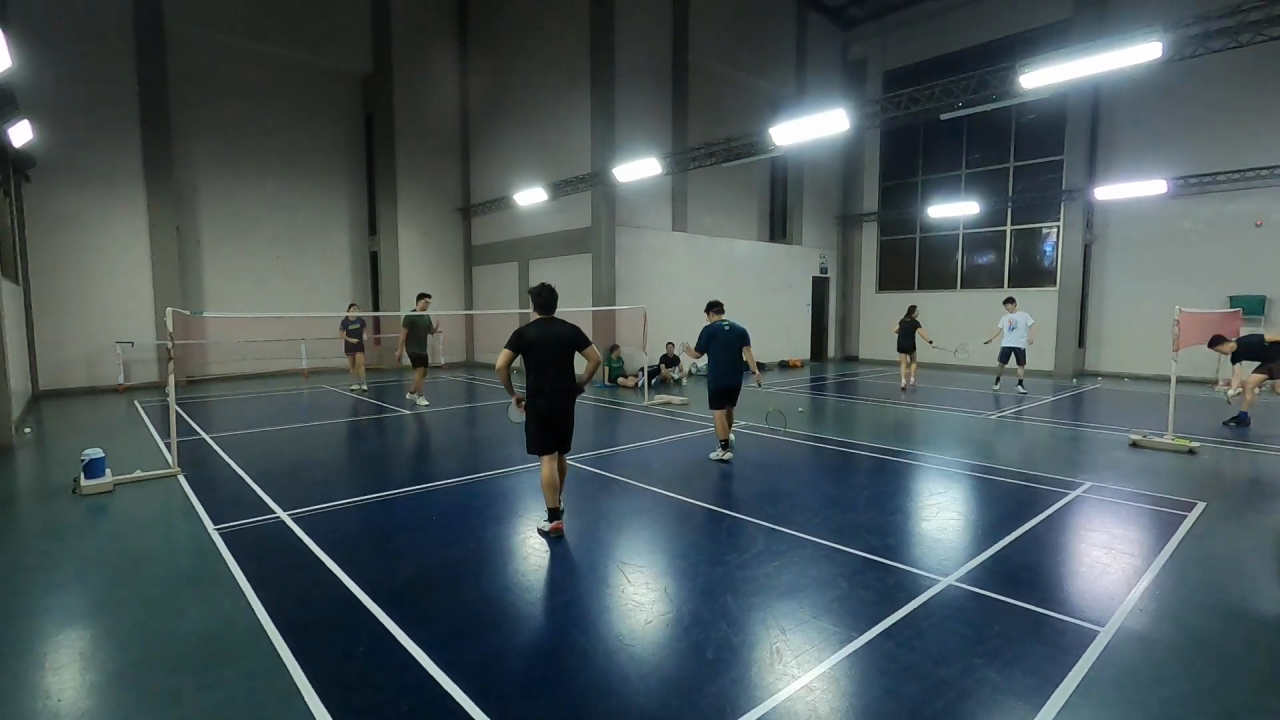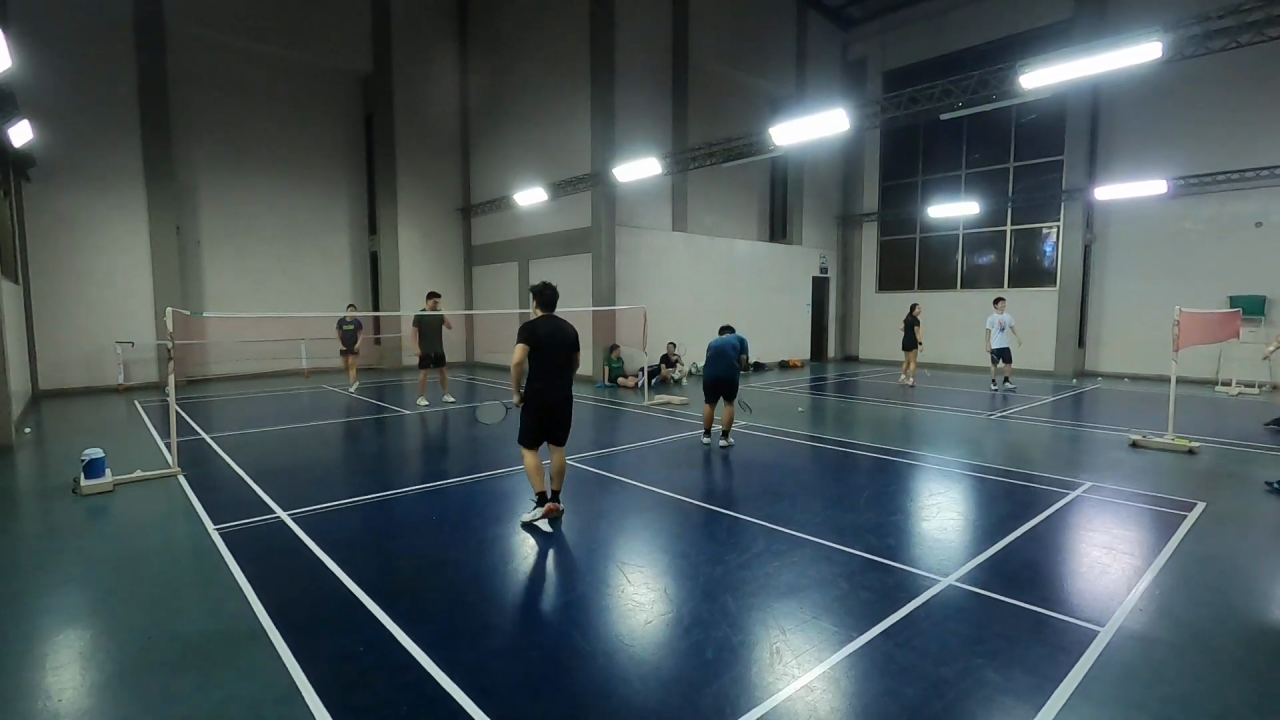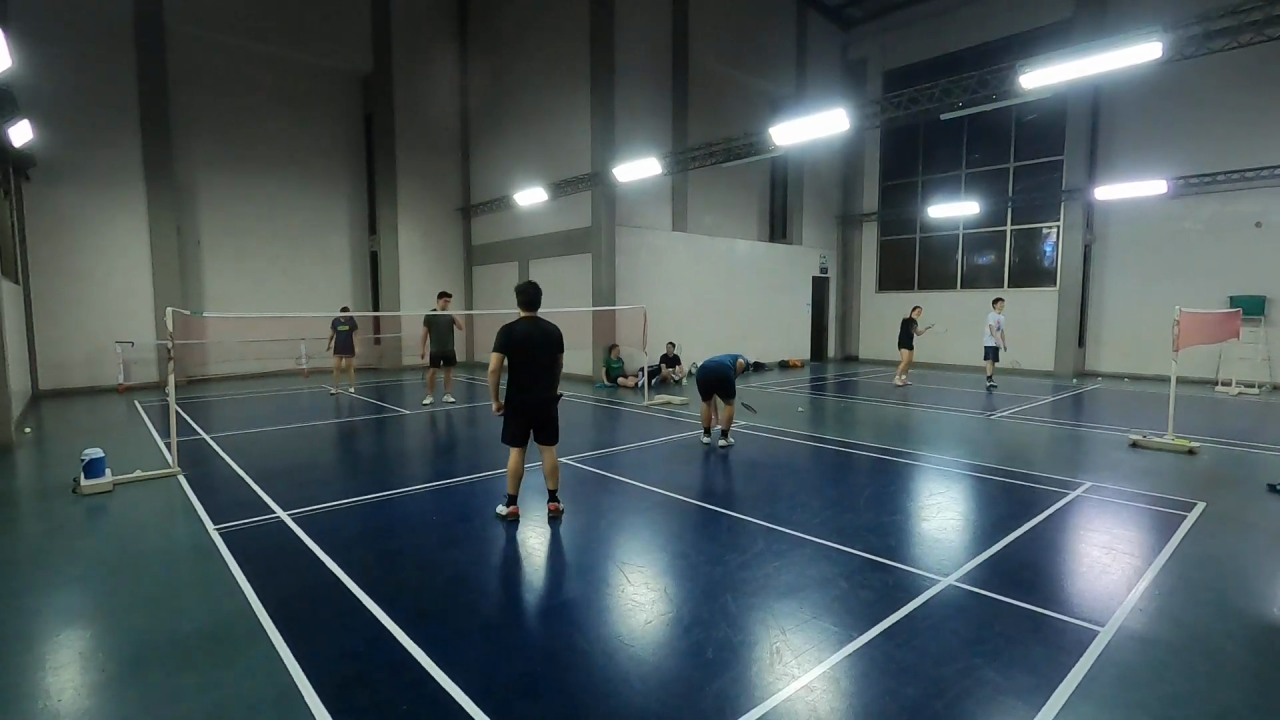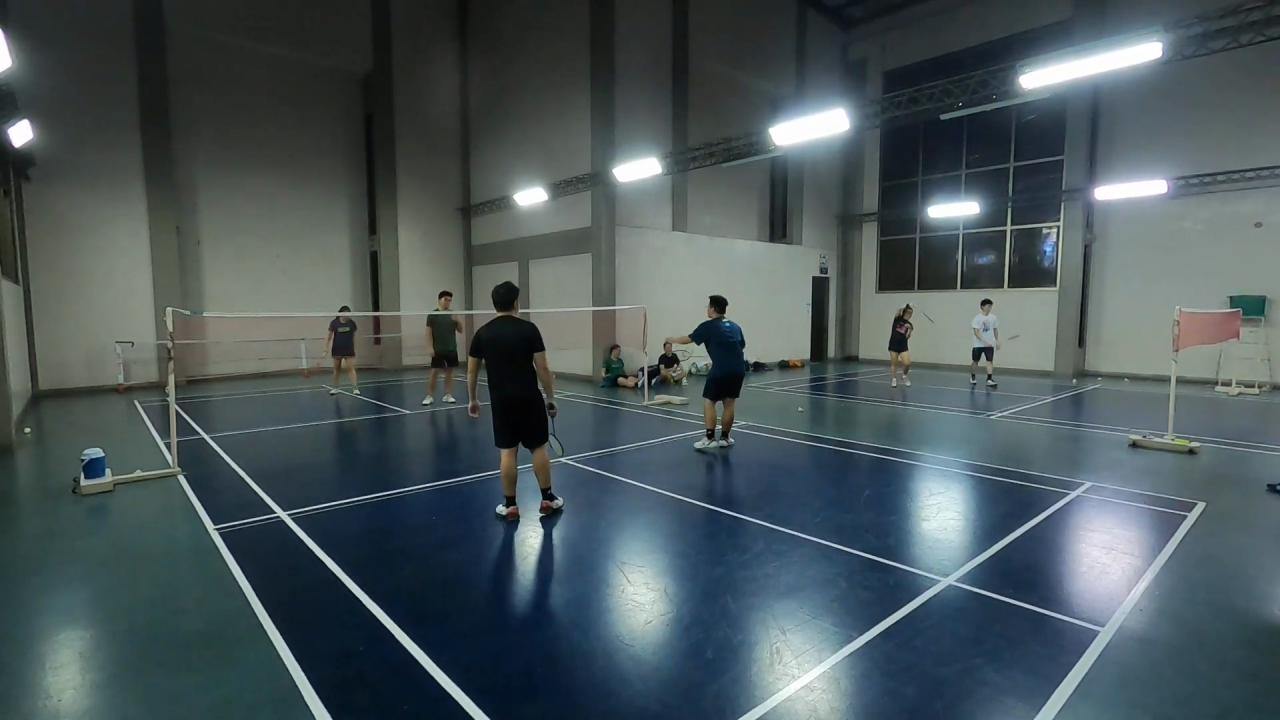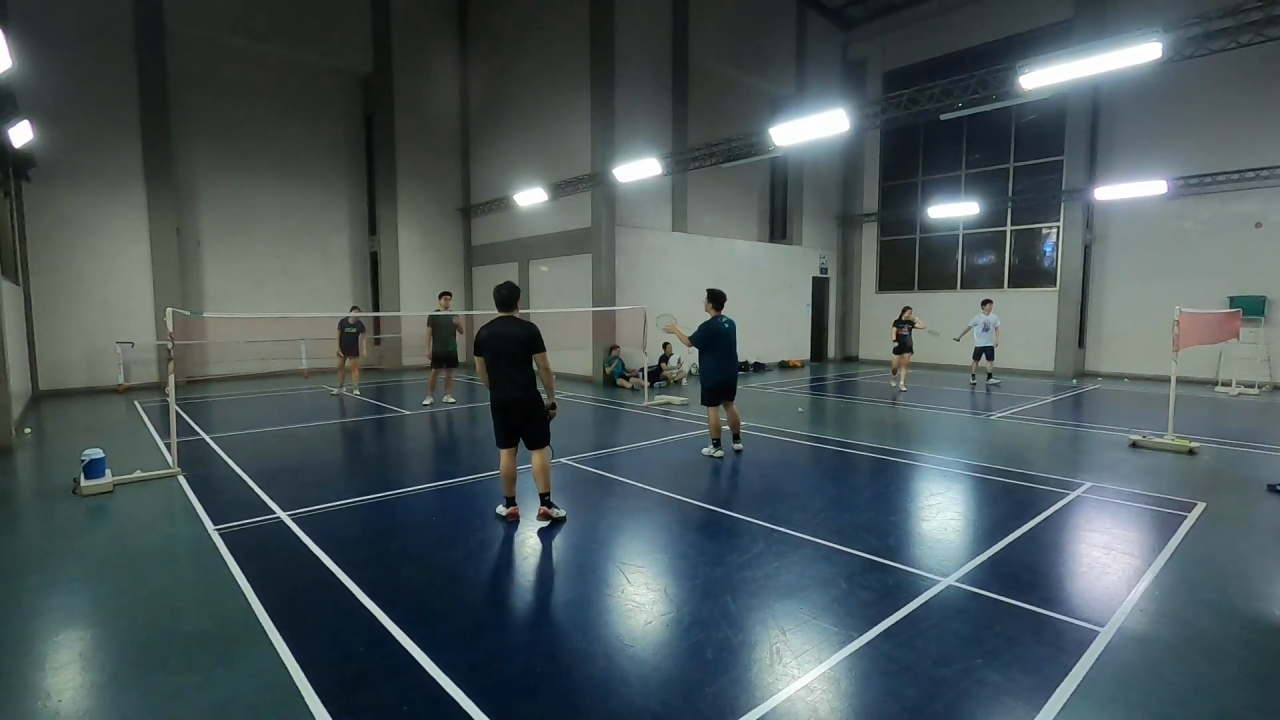
dt=0.5s
person 1, frame 1
left shoulder: (523, 333)
right shoulder: (571, 330)
left elbow: (501, 366)
right elbow: (596, 359)
left wrist: (512, 394)
right wrist: (580, 384)
left hip: (539, 404)
right hip: (565, 402)
left knee: (547, 460)
right knee: (560, 456)
left ankle: (554, 518)
right ankle: (556, 502)
person 1, frame 2
left shoulder: (530, 328)
right shoulder: (569, 329)
left elbow: (517, 361)
right elbow: (575, 364)
left wrist: (516, 392)
left hip: (537, 399)
right hip: (563, 398)
left knee: (529, 449)
right knee: (557, 449)
left ankle: (542, 502)
right ankle: (555, 502)
person 1, frame 3
left shoulder: (508, 331)
right shoulder: (553, 330)
left elbow: (494, 369)
right elbow: (558, 366)
left wrist: (495, 400)
left hip: (517, 401)
right hip: (546, 399)
left knee: (516, 451)
right knee: (548, 449)
left ankle: (511, 505)
right ankle: (553, 501)
person 1, frame 4
left shoulder: (483, 333)
right shoulder: (528, 329)
left elbow: (471, 371)
right elbow: (542, 368)
left wrist: (473, 399)
right wrist: (550, 398)
left hip: (501, 401)
right hip: (529, 399)
left knee: (507, 452)
right knee: (539, 447)
left ankle: (510, 505)
right ankle: (547, 499)
person 1, frame 5
left shoulder: (484, 333)
right shoulder: (529, 329)
left elbow: (481, 371)
right elbow: (544, 368)
right wrist: (551, 398)
left hip: (500, 401)
right hip: (528, 399)
left knee: (507, 452)
right knee: (539, 451)
left ankle: (510, 506)
right ankle: (545, 505)
